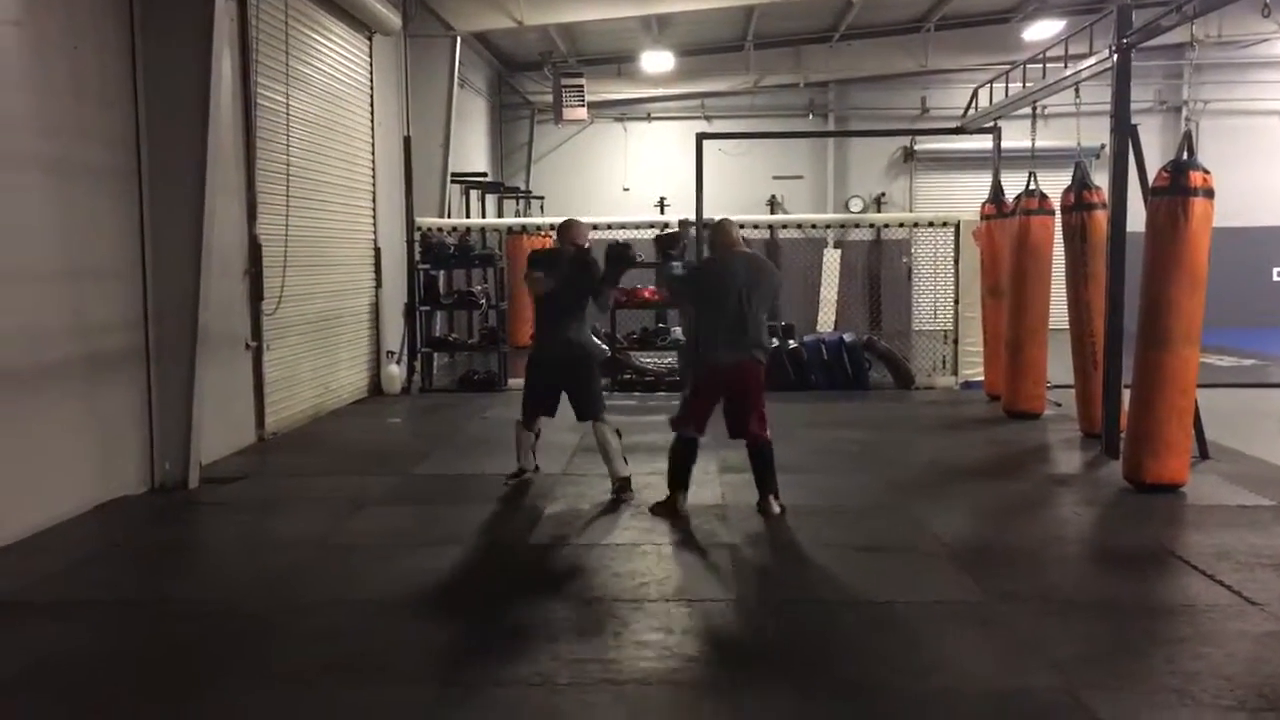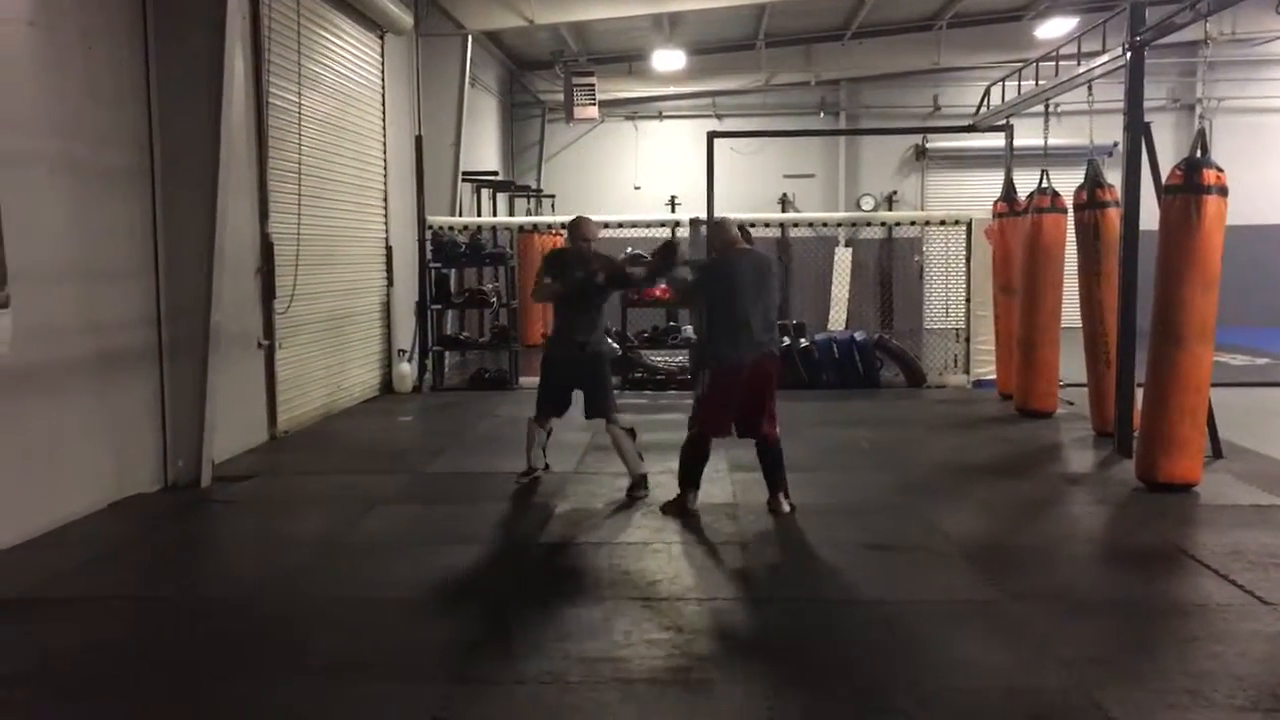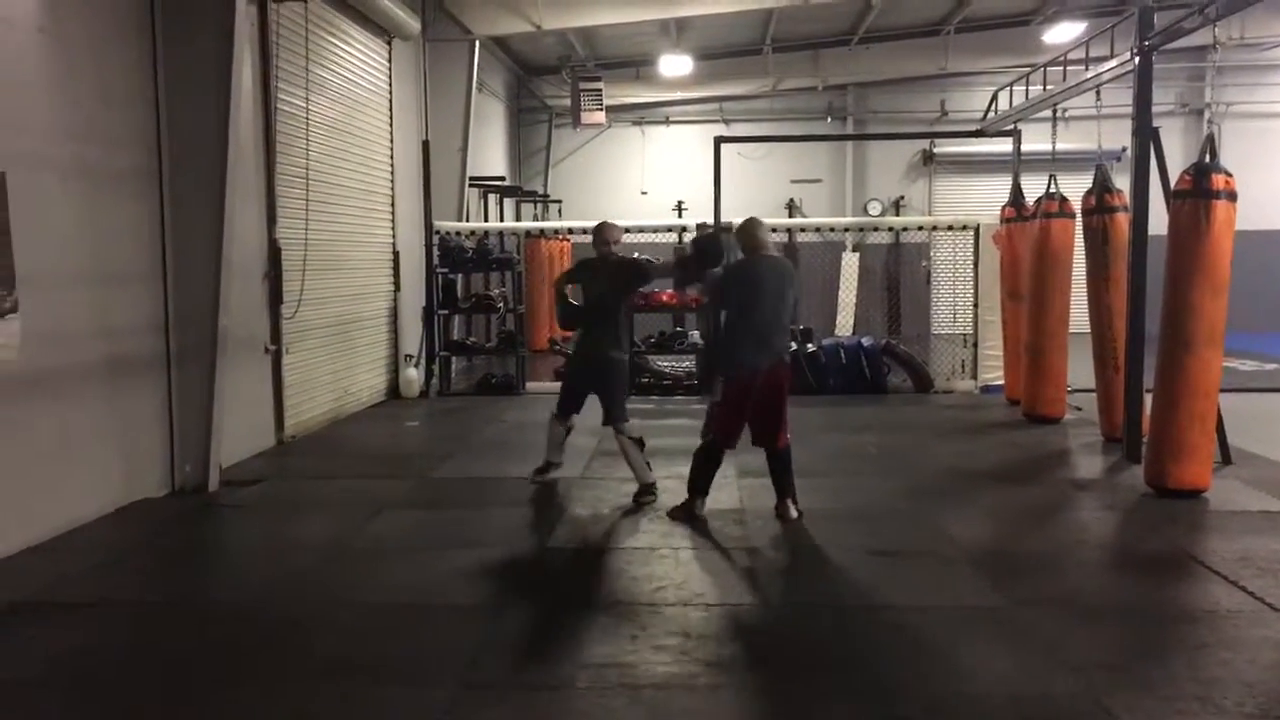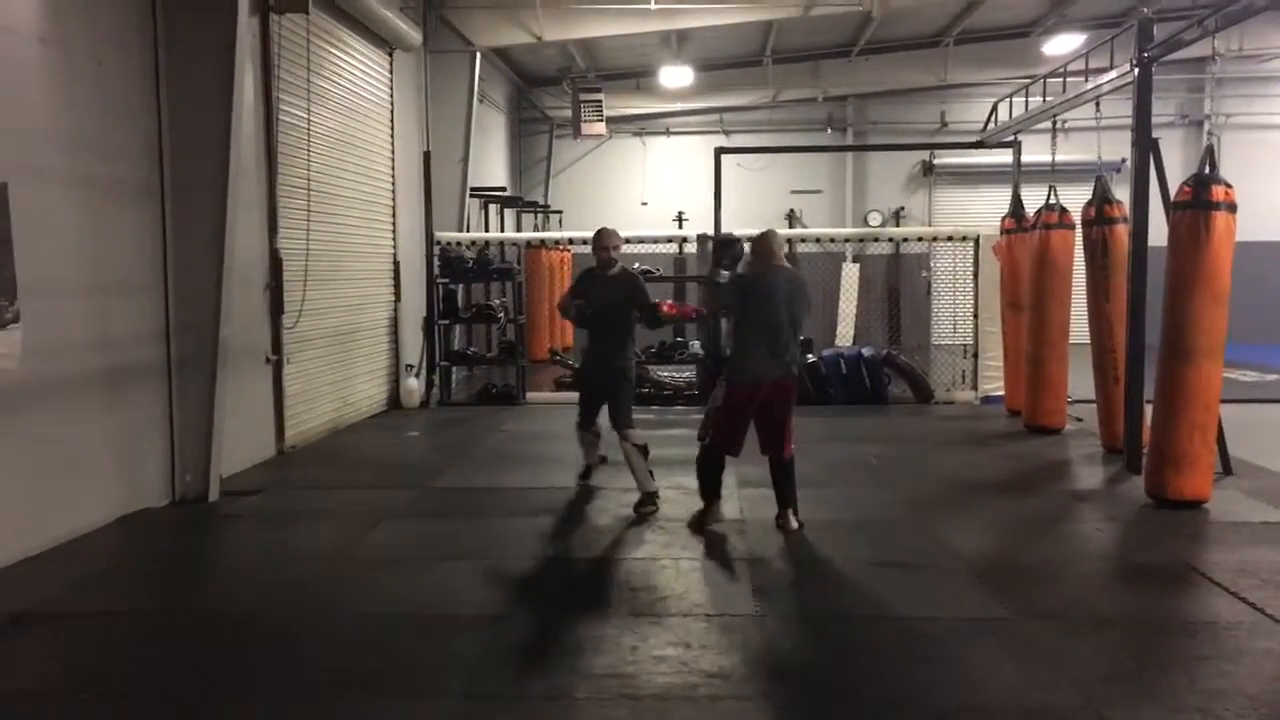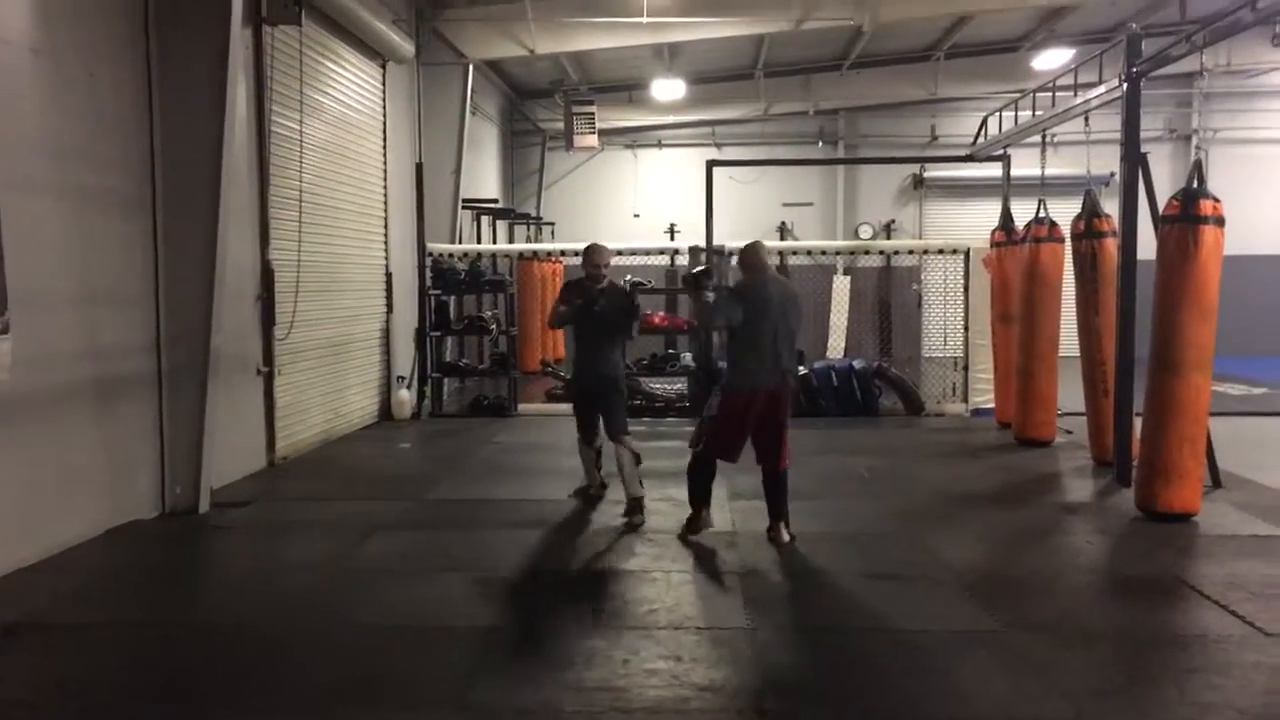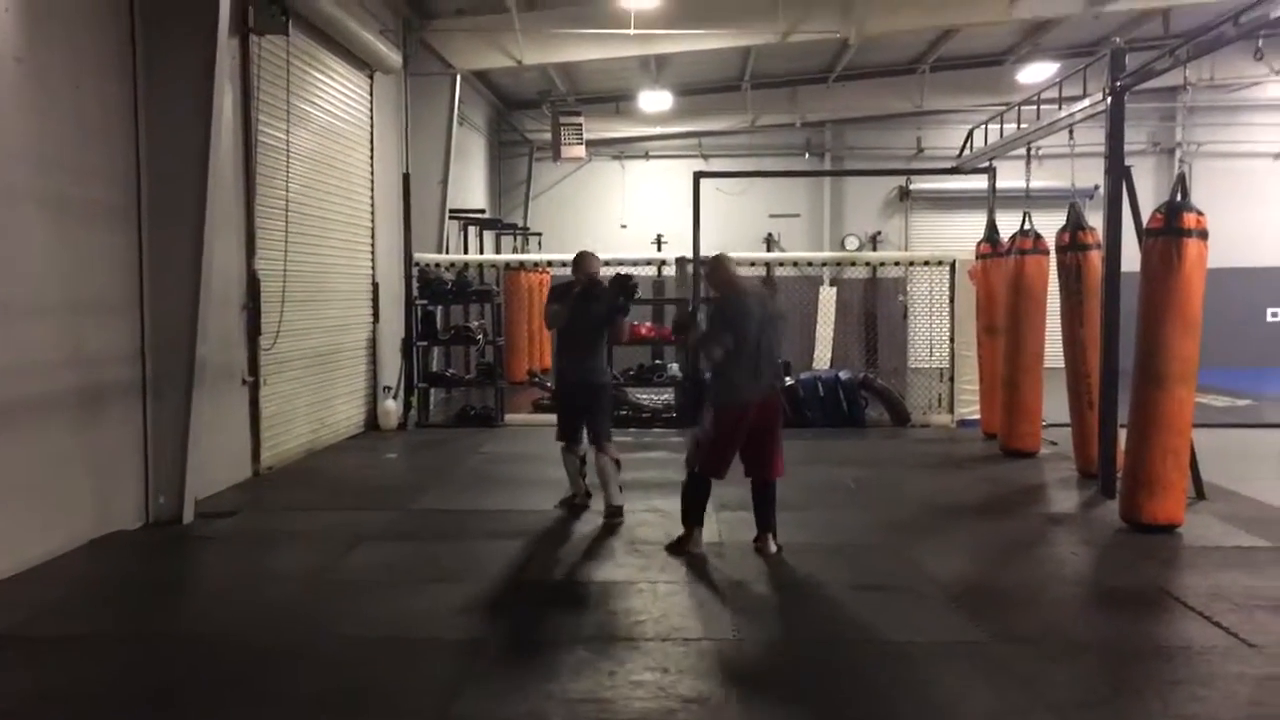
dt=0.2s
person 1, frame 1
left shoulder: (709, 268)
right shoulder: (769, 270)
left elbow: (678, 293)
left wrist: (670, 264)
left hip: (711, 360)
right hip: (751, 359)
left knee: (687, 430)
right knee: (757, 432)
left ankle: (677, 497)
right ankle: (770, 498)
person 1, frame 2
left shoulder: (717, 265)
right shoulder: (766, 263)
left elbow: (690, 296)
left wrist: (677, 279)
left hip: (725, 358)
right hip: (764, 356)
left knee: (701, 429)
right knee: (766, 430)
left ankle: (688, 496)
right ankle: (779, 497)
person 1, frame 3
left shoulder: (741, 271)
right shoulder: (786, 269)
left elbow: (715, 299)
left hip: (741, 365)
right hip: (776, 364)
left knee: (716, 437)
right knee: (777, 437)
left ankle: (696, 501)
right ankle: (787, 503)
person 1, frame 4
left shoulder: (752, 279)
right shoulder: (799, 284)
left elbow: (720, 303)
left wrist: (724, 277)
left hip: (745, 373)
right hip: (783, 374)
left knee: (714, 441)
right knee: (780, 447)
left ankle: (712, 506)
right ankle: (788, 513)
person 1, frame 5
left shoulder: (747, 288)
right shoulder: (790, 292)
left elbow: (716, 319)
left wrist: (704, 297)
left hip: (743, 382)
right hip: (779, 384)
left knee: (705, 447)
right knee: (775, 458)
left ankle: (701, 513)
right ankle: (780, 526)
person 1, frame 6
left shoulder: (726, 304)
right shoulder: (767, 300)
left elbow: (714, 353)
left wrist: (693, 339)
left hip: (731, 397)
right hip: (767, 394)
left knee: (701, 466)
right knee: (763, 470)
left ankle: (693, 534)
right ankle: (767, 536)
person 2, frame 1
left shoulder: (589, 265)
right shoulder: (540, 259)
left elbow: (604, 303)
right elbow: (535, 289)
left wrist: (614, 273)
right wrist: (568, 271)
left hip: (579, 350)
right hip: (545, 351)
left knee: (597, 416)
right knee: (529, 415)
left ankle: (621, 478)
right ankle: (527, 465)
person 2, frame 2
left shoulder: (605, 263)
right shoulder: (556, 259)
left elbow: (637, 284)
right elbow: (539, 293)
left wrist: (653, 272)
right wrist: (572, 285)
left hip: (592, 350)
right hip: (559, 350)
left knee: (609, 415)
right knee: (542, 414)
left ankle: (639, 475)
right ankle: (536, 464)
person 2, frame 3
left shoulder: (630, 267)
right shoulder: (586, 267)
left elbow: (661, 269)
right elbow: (560, 283)
left hip: (613, 356)
right hip: (583, 352)
left knee: (619, 422)
right knee: (562, 412)
left ankle: (647, 482)
right ankle: (552, 461)
person 2, frame 4
left shoulder: (631, 280)
right shoulder: (586, 278)
left elbow: (647, 316)
right elbow: (564, 306)
left wrist: (650, 315)
right wrist: (576, 311)
left hip: (620, 363)
right hip: (592, 360)
left knee: (624, 428)
right knee: (585, 421)
left ankle: (649, 491)
right ankle: (592, 461)
person 2, frame 5
left shoulder: (618, 293)
right shoulder: (573, 289)
left elbow: (627, 334)
right elbow: (553, 322)
left wrist: (629, 317)
right wrist: (578, 309)
left hip: (611, 373)
right hip: (583, 373)
left knee: (619, 436)
right knee: (587, 434)
left ankle: (636, 499)
right ankle: (594, 484)
person 2, frame 6
left shoulder: (605, 295)
right shoulder: (561, 292)
left elbow: (618, 336)
right elbow: (550, 321)
left wrist: (620, 310)
right wrist: (578, 300)
left hip: (597, 379)
right hip: (567, 379)
left knee: (602, 443)
right knee: (570, 441)
left ankle: (614, 504)
right ankle: (580, 493)
